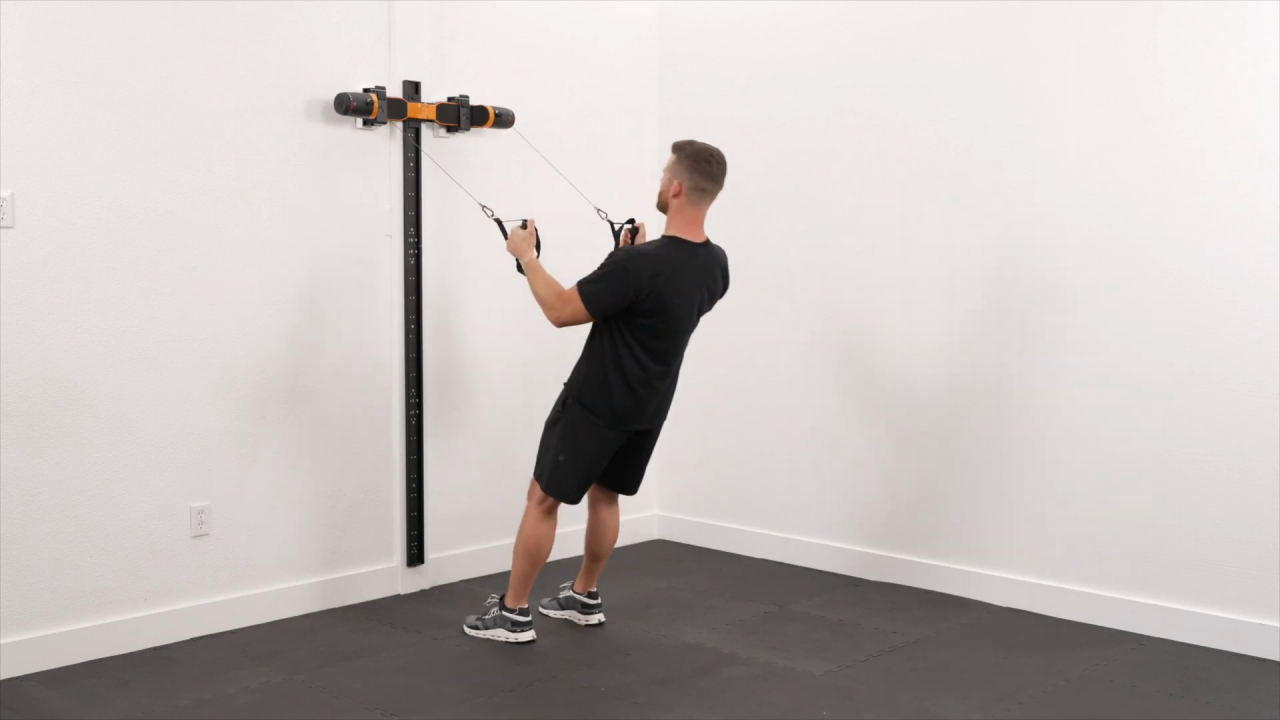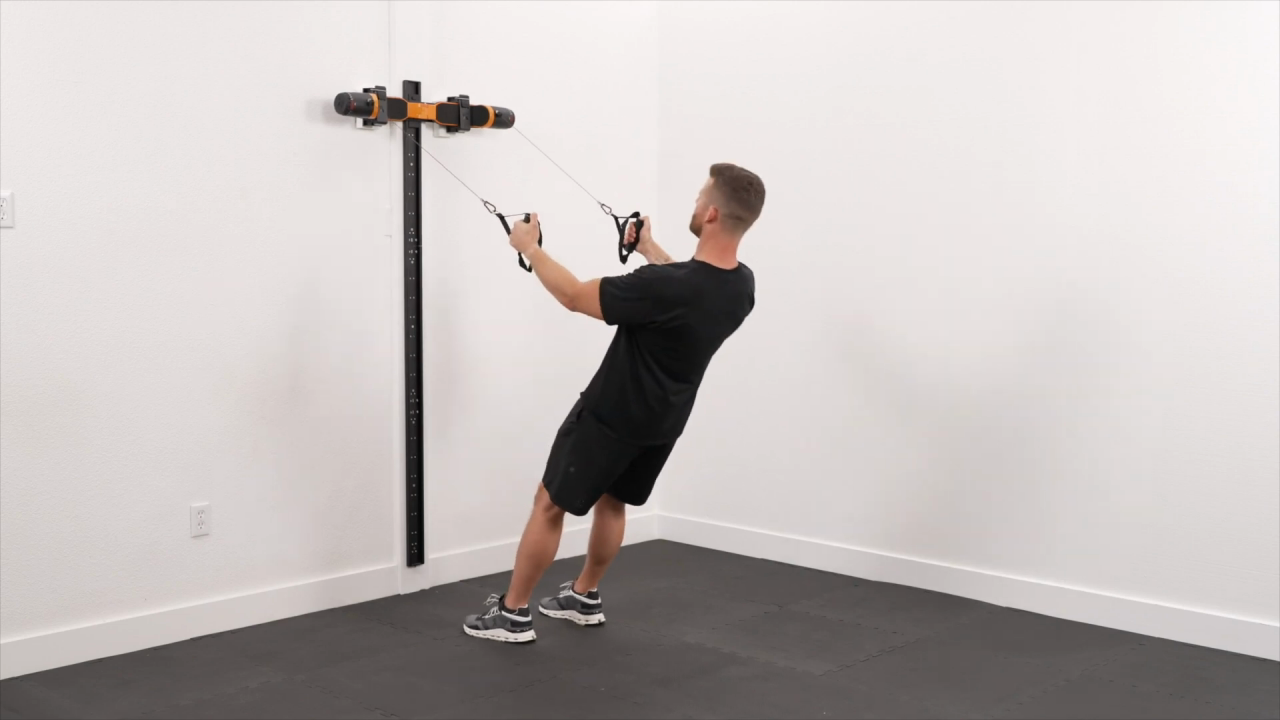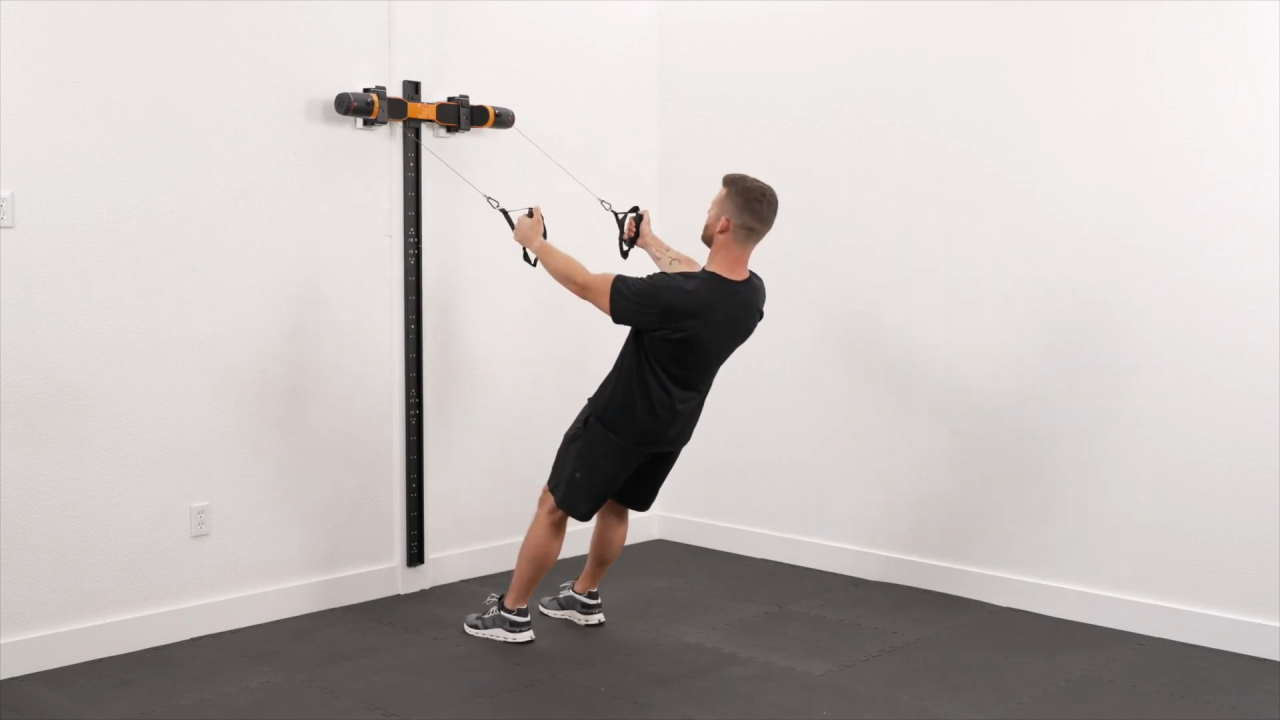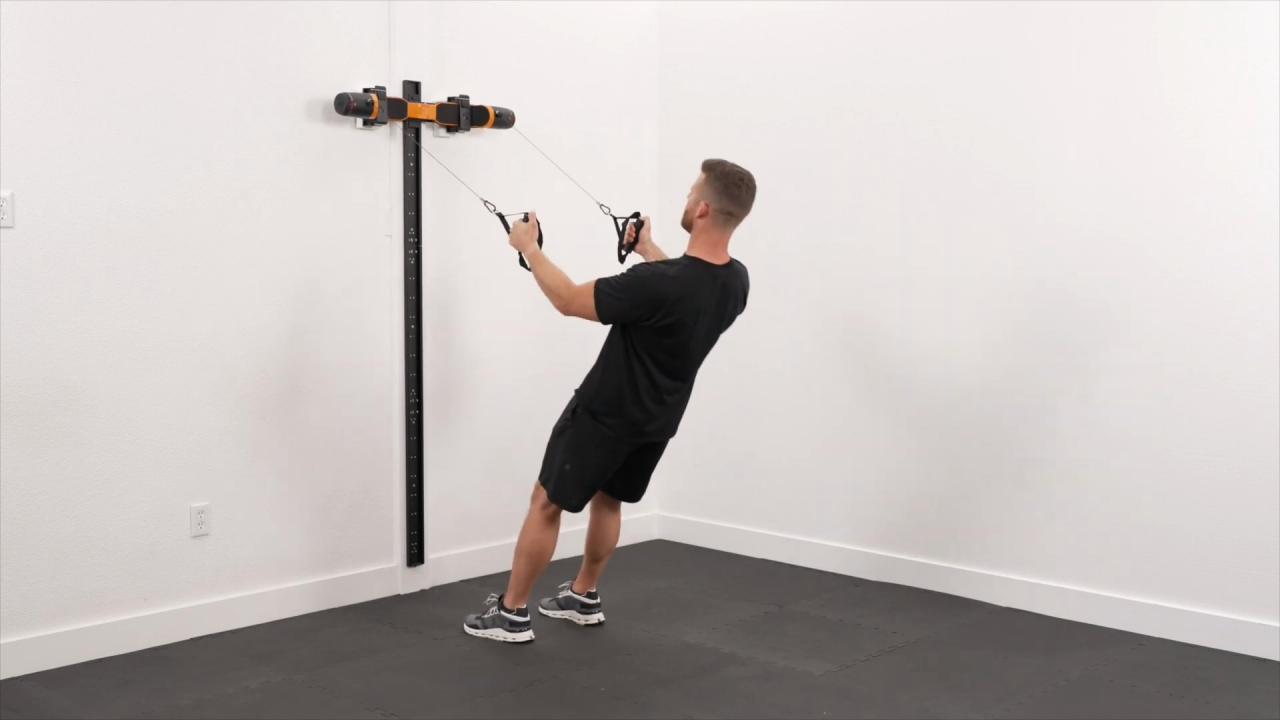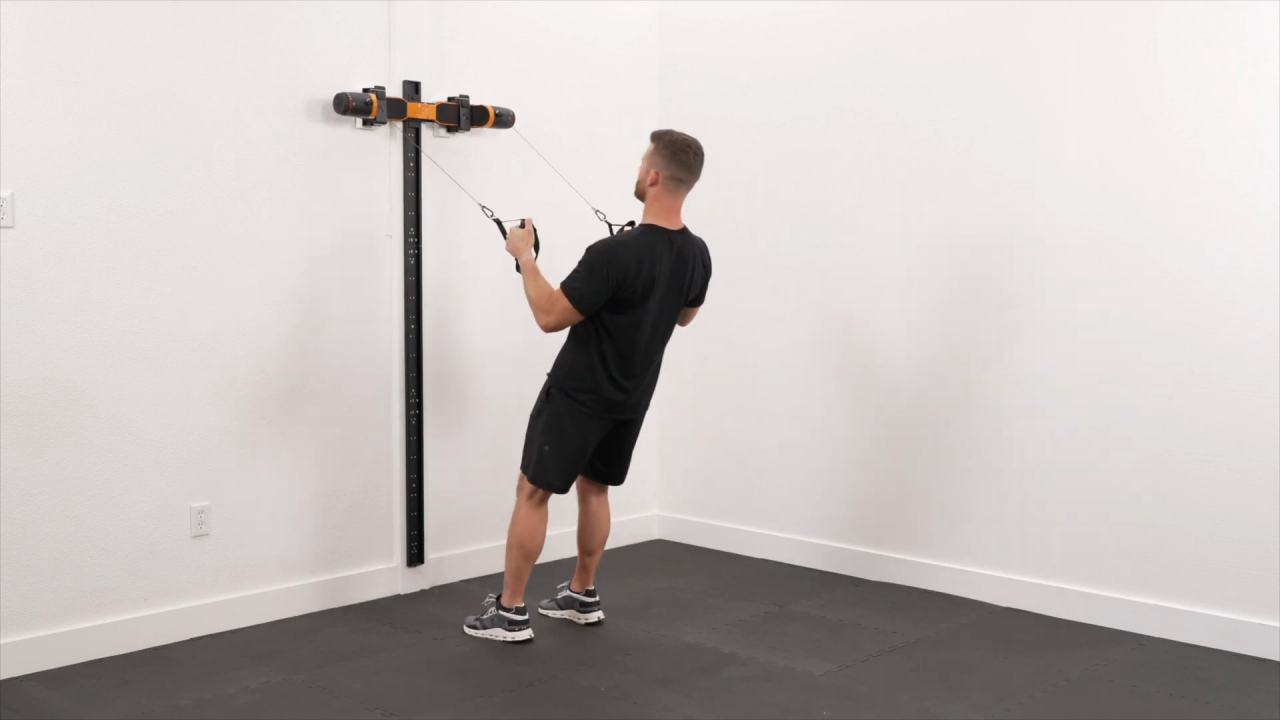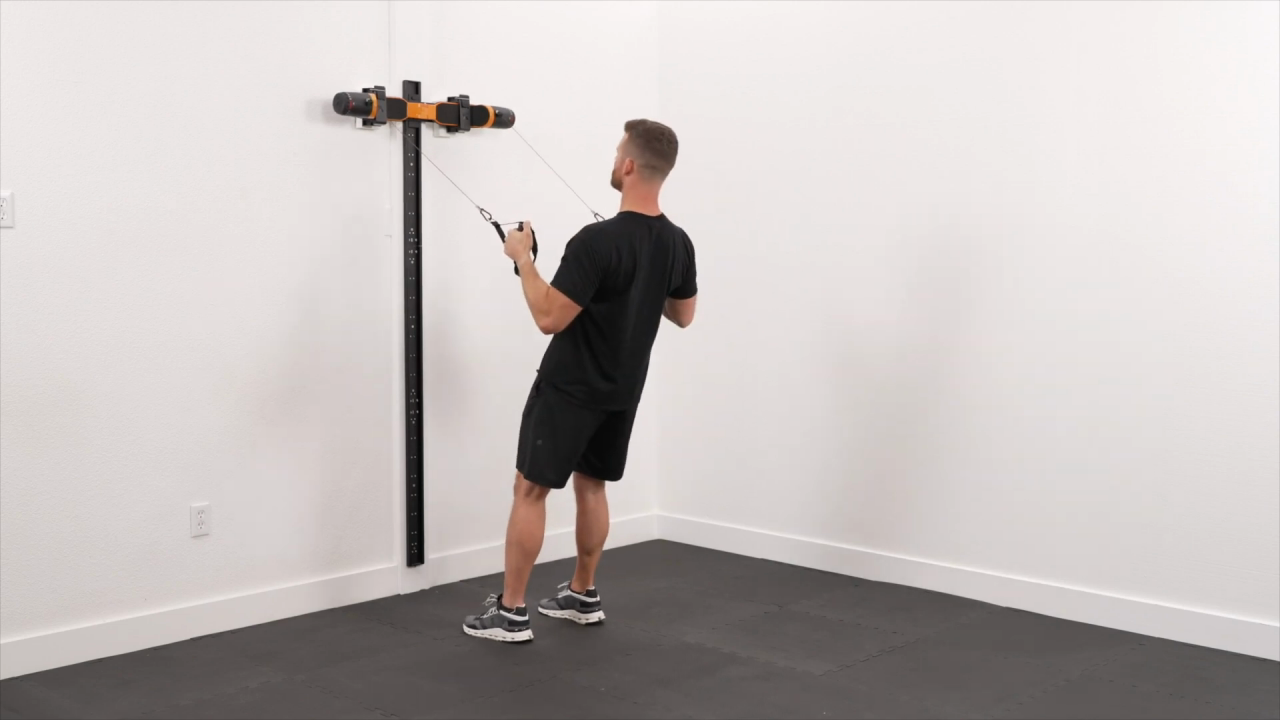
dt=0.4s
person 1, frame 1
left shoulder: (637, 264)
right shoulder: (716, 265)
left elbow: (561, 311)
left wrist: (526, 254)
left hip: (597, 403)
right hip: (649, 406)
left knee: (543, 498)
right knee: (604, 494)
left ankle: (512, 612)
right ankle: (584, 596)
person 1, frame 2
left shoulder: (662, 286)
right shoulder: (741, 286)
left elbow: (575, 296)
left wrist: (529, 247)
right wrist: (648, 248)
left hip: (613, 415)
right hip: (665, 420)
left knee: (550, 504)
right knee: (611, 500)
left ankle: (512, 612)
right ankle: (583, 596)
person 1, frame 3
left shoulder: (673, 298)
right shoulder: (752, 294)
left elbow: (587, 285)
left wrist: (534, 240)
right wrist: (649, 241)
left hip: (620, 421)
right hip: (671, 428)
left knee: (554, 508)
right knee: (614, 505)
left ankle: (511, 612)
right ankle: (584, 596)
person 1, frame 4
left shoulder: (656, 284)
right shoulder: (736, 281)
left elbow: (569, 300)
left wrist: (528, 247)
right wrist: (646, 247)
left hip: (607, 412)
right hip: (659, 419)
left knee: (547, 502)
right knee: (607, 498)
left ankle: (510, 612)
right ankle: (582, 596)
person 1, frame 5
left shoulder: (615, 253)
right shoulder: (697, 255)
left elbow: (549, 316)
left wrist: (524, 255)
left hip: (578, 393)
right hip: (631, 397)
left knee: (532, 492)
right knee: (593, 487)
left ankle: (509, 612)
right ankle: (582, 595)
person 1, frame 6
left shoulder: (597, 240)
right shoulder: (678, 243)
left elbow: (549, 318)
right elbow: (683, 316)
left wrist: (522, 258)
left hip: (569, 387)
right hip: (622, 389)
left knee: (530, 489)
right knee: (591, 484)
left ankle: (510, 611)
right ankle: (582, 595)
